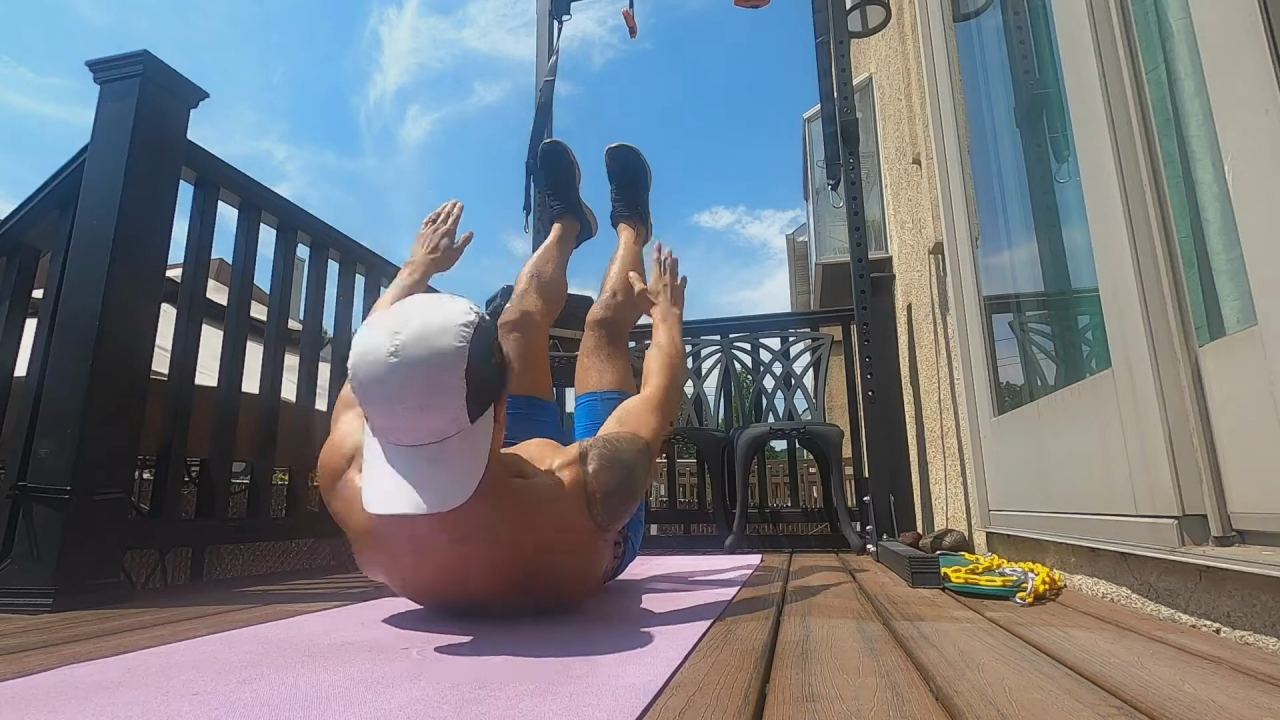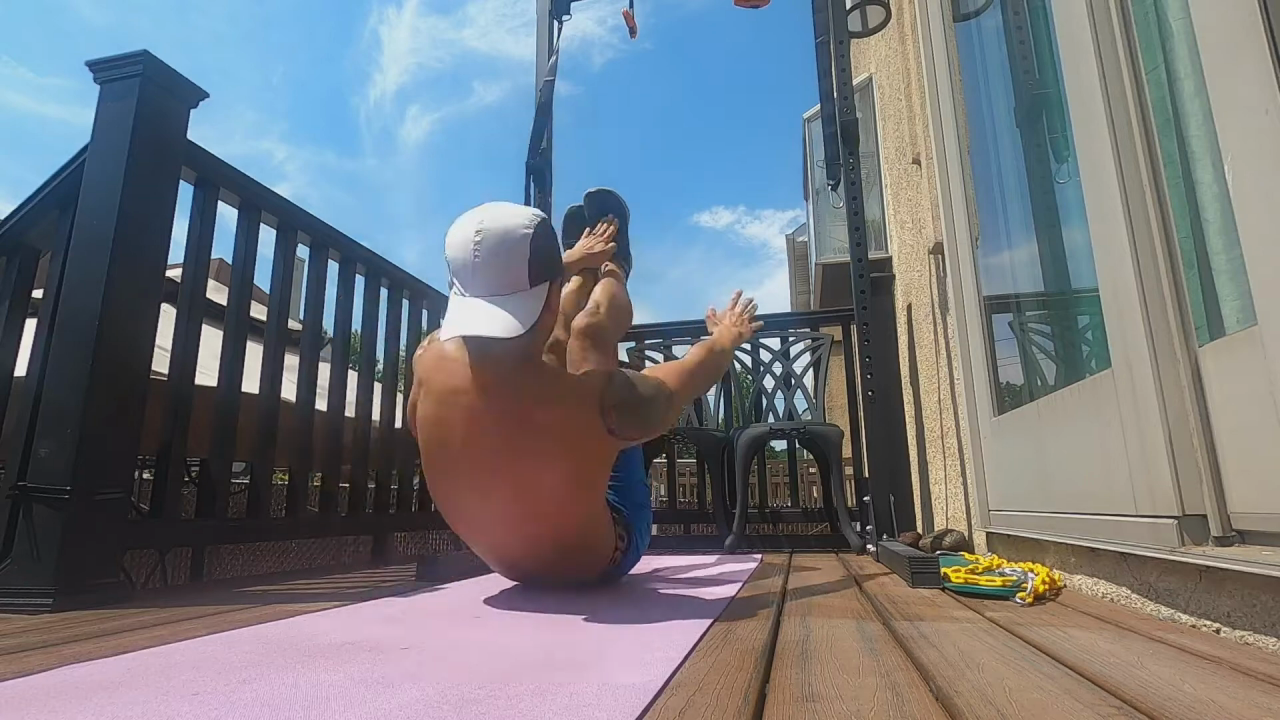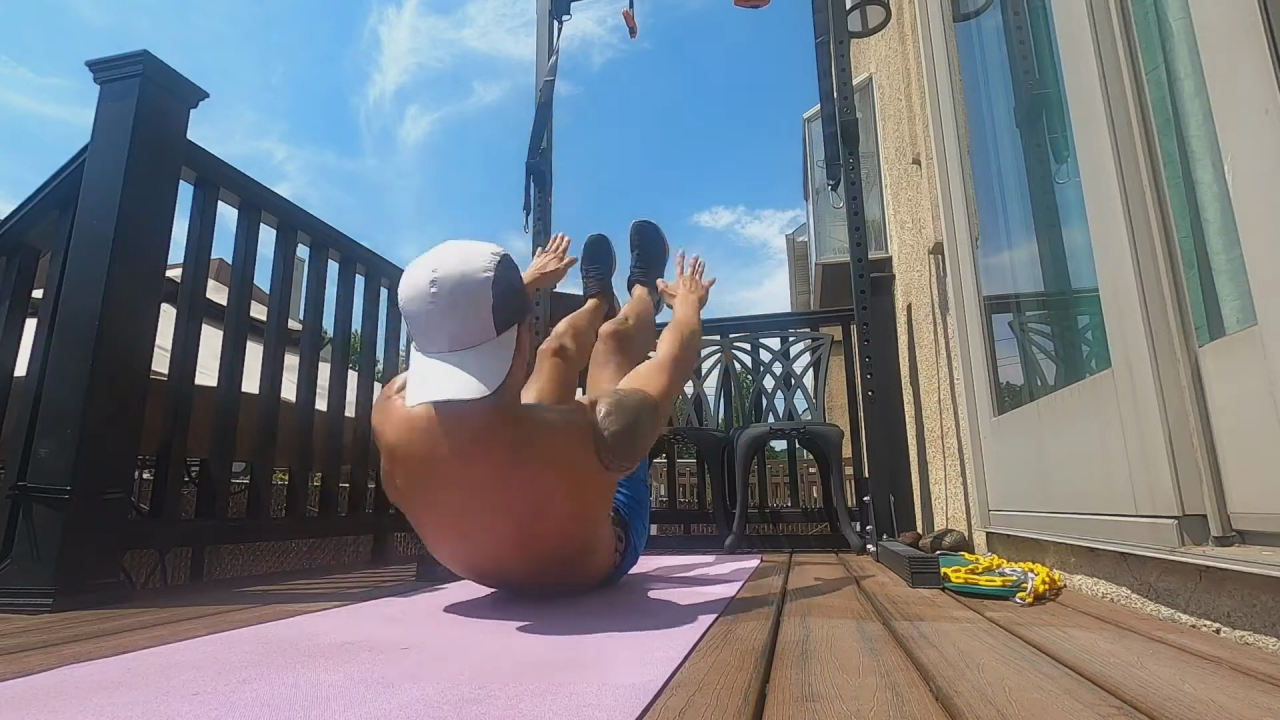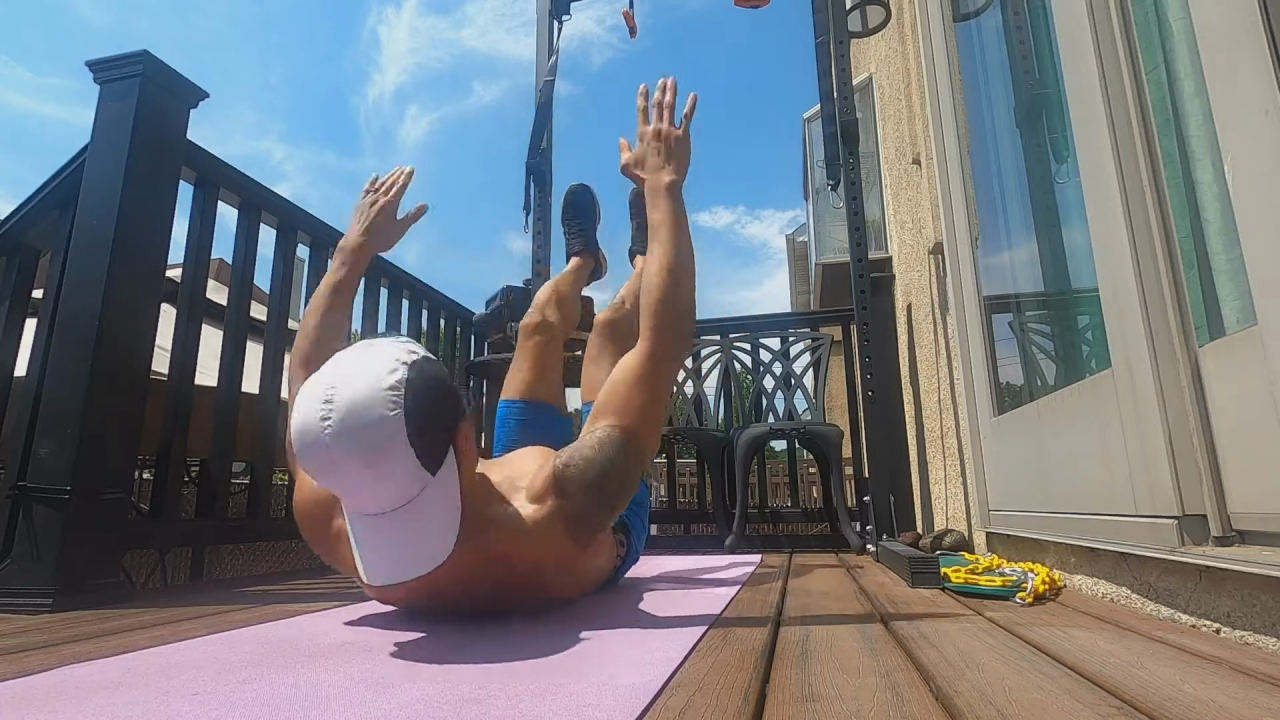
dt=0.3s
person 1, frame 1
left shoulder: (350, 491)
right shoulder: (585, 491)
left elbow: (369, 372)
right elbow: (659, 396)
left wrist: (415, 272)
right wrist: (667, 314)
left knee: (521, 319)
right knee: (604, 323)
left ankle: (567, 226)
right ankle: (629, 229)
person 1, frame 2
left shoulder: (430, 362)
right shoulder: (596, 396)
left elbow: (494, 290)
right elbow: (696, 372)
left wrist: (569, 264)
right wrist: (728, 335)
right hip: (598, 560)
left knee: (556, 341)
right knee: (590, 328)
left ankle: (587, 279)
right ankle: (612, 273)
person 1, frame 3
left shoulder: (392, 412)
right shoulder: (588, 434)
left elbow: (457, 327)
right elbow: (672, 365)
left wrist: (527, 283)
right wrist: (686, 304)
right hip: (594, 562)
left knee: (559, 348)
right knee: (616, 336)
left ankle: (599, 303)
right ankle: (643, 291)
person 1, frame 4
left shoulder: (328, 524)
right shoulder: (558, 521)
left elbow: (307, 375)
right elbow: (664, 342)
left wrist: (353, 254)
right wrist: (665, 185)
left knee: (540, 324)
right knee: (615, 323)
left ankle: (583, 263)
right ankle: (644, 255)
